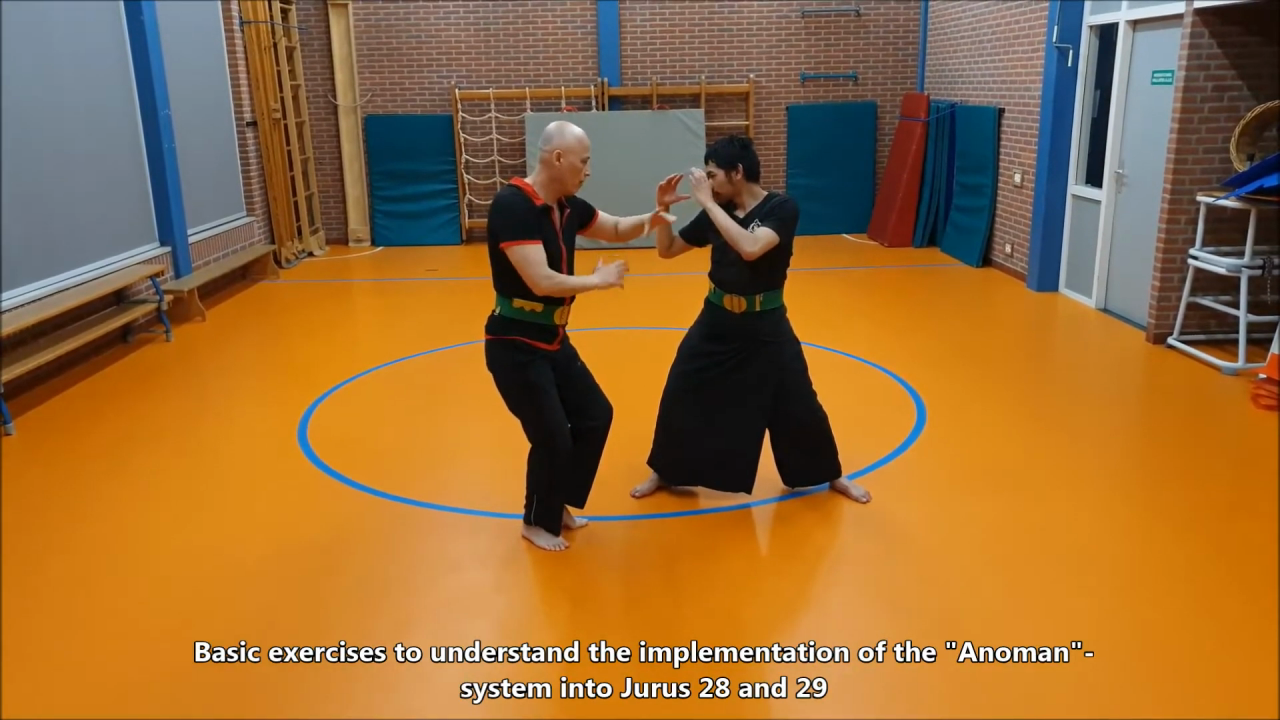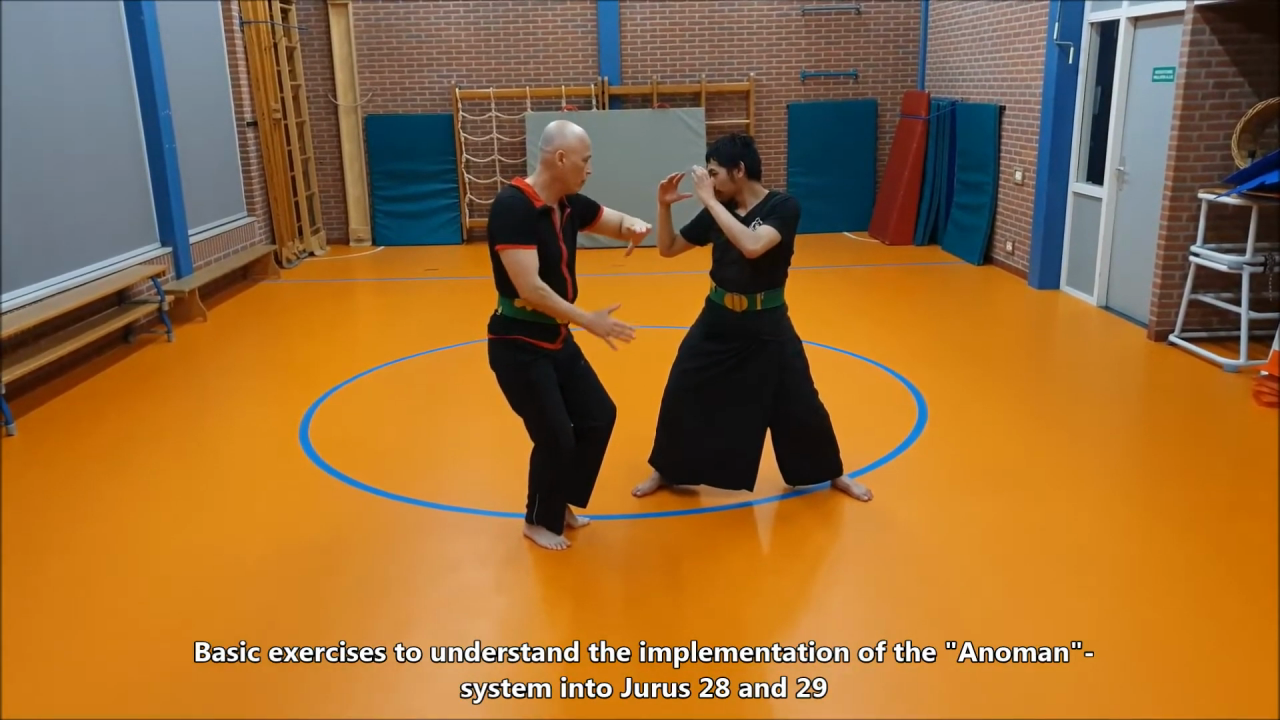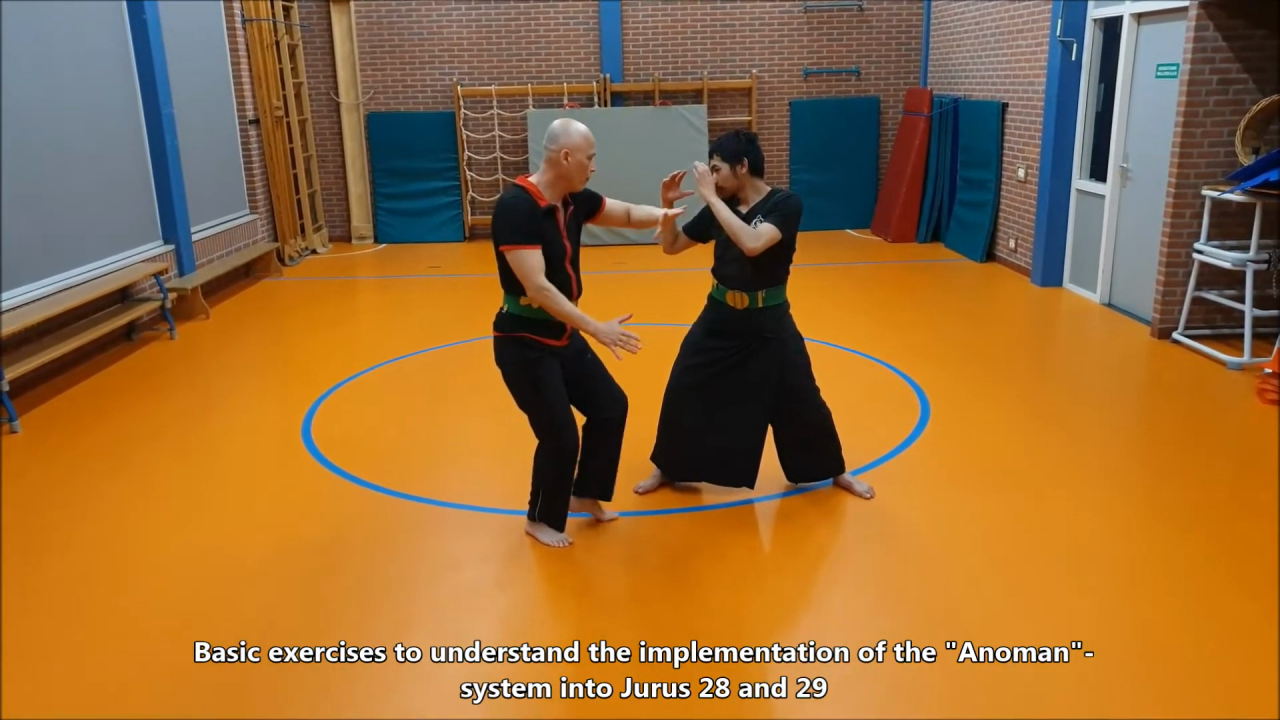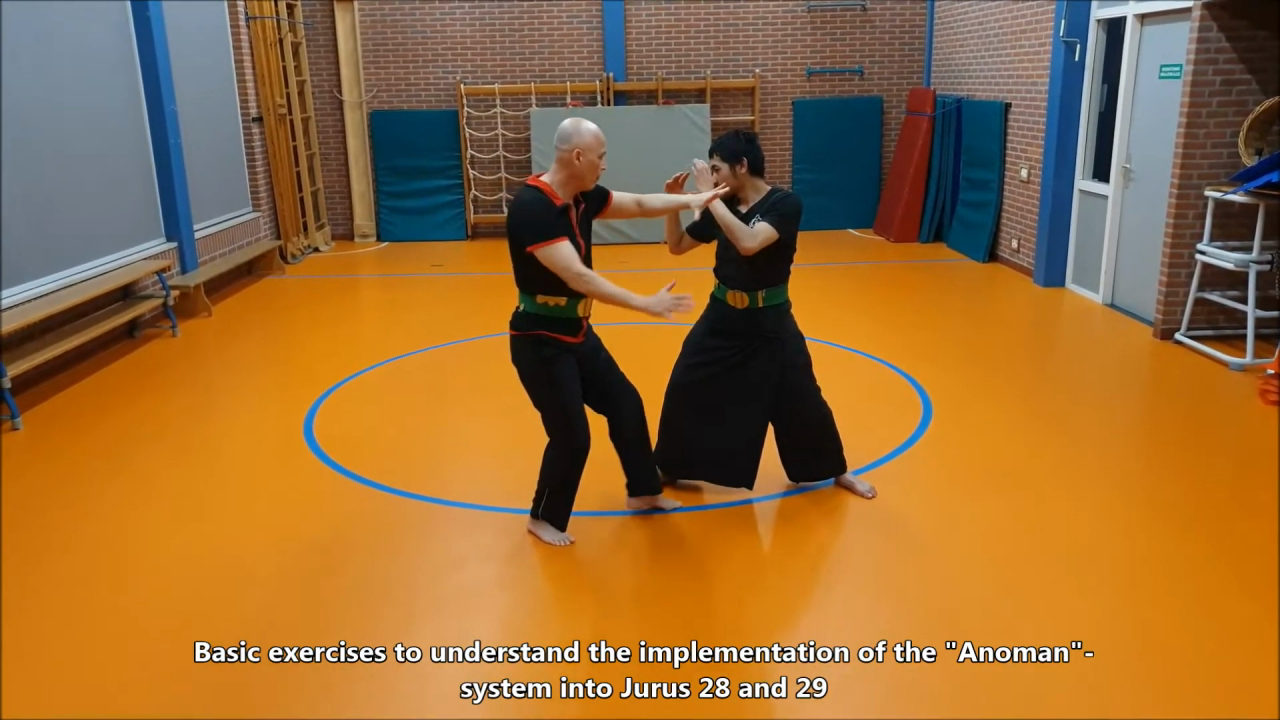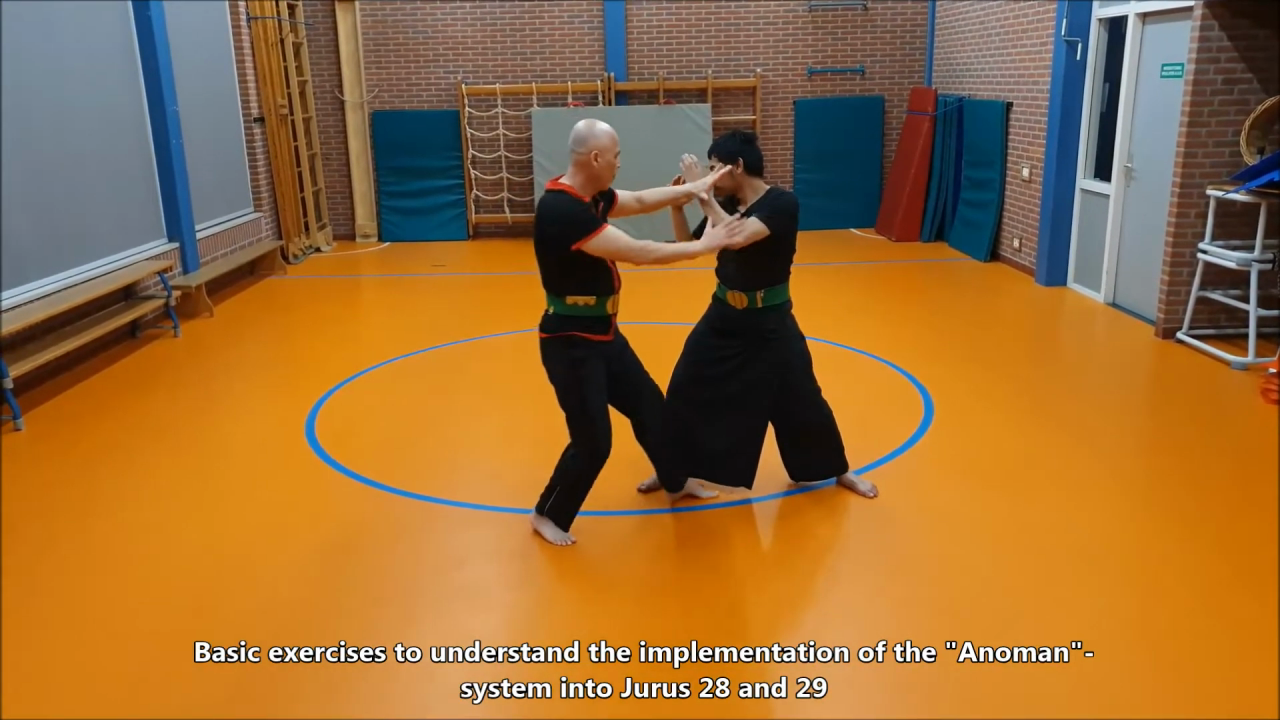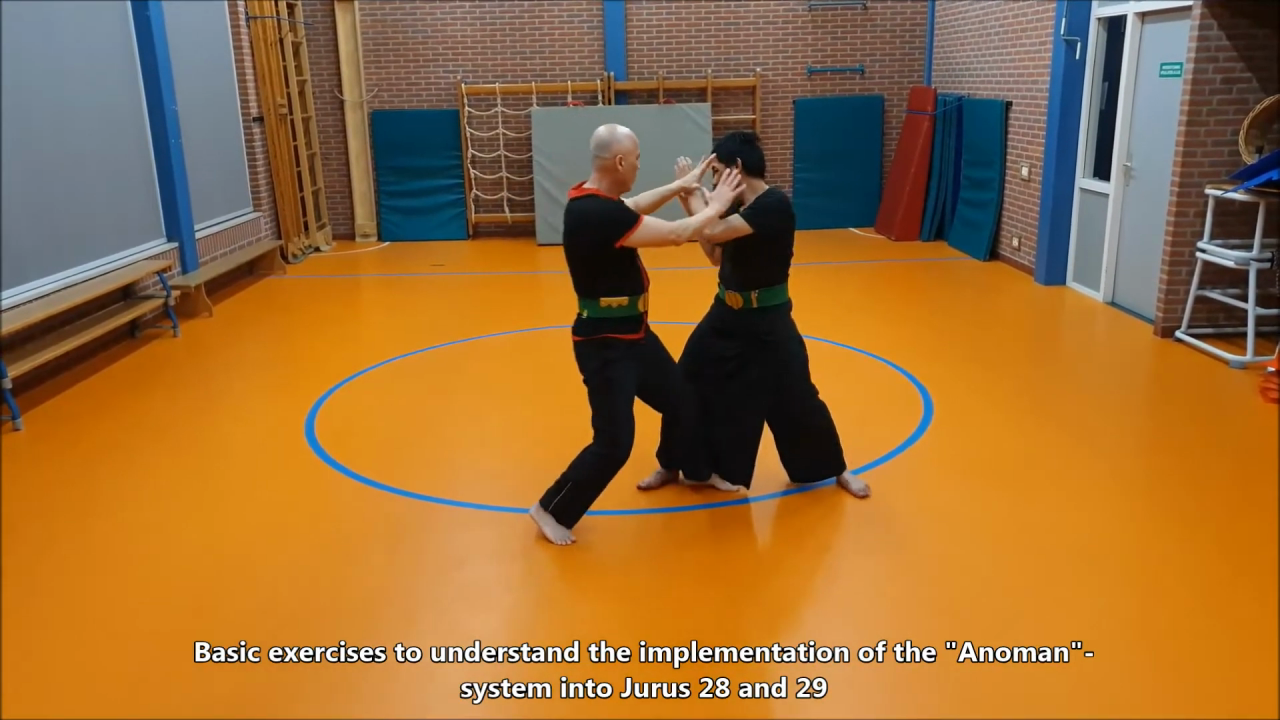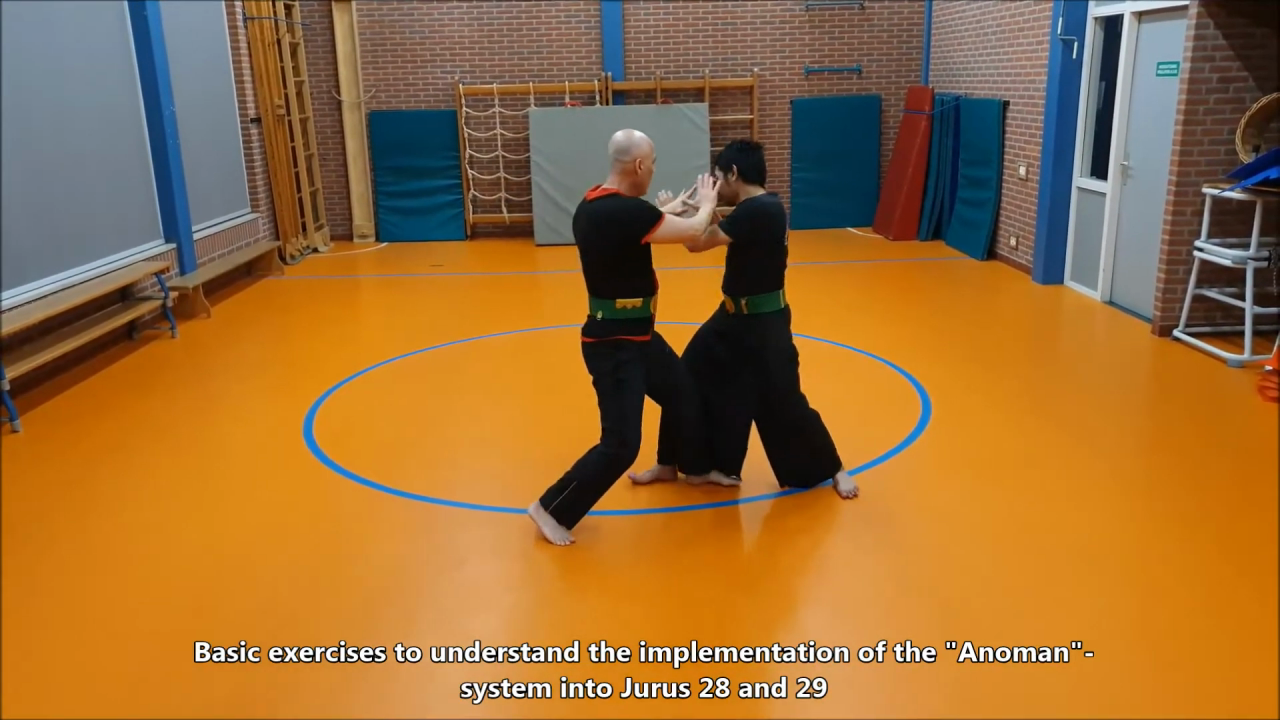
dt=0.3s
person 1, frame 1
left shoulder: (567, 205)
right shoulder: (511, 205)
left elbow: (616, 229)
right elbow: (541, 281)
left wrist: (647, 220)
right wrist: (598, 280)
left hip: (553, 339)
right hip: (516, 344)
left knee: (595, 416)
right knee: (552, 437)
left ankle: (559, 505)
right ankle: (538, 521)
person 1, frame 2
left shoulder: (570, 204)
right shoulder: (512, 207)
left elbow: (617, 223)
right elbow: (529, 288)
left wrist: (635, 226)
right wrist: (590, 320)
left hip: (556, 337)
right hip: (518, 344)
left knee: (599, 416)
right knee: (555, 437)
left ankle: (561, 502)
right ankle: (540, 521)
person 1, frame 3
left shoulder: (573, 200)
right shoulder: (515, 207)
left elbow: (626, 213)
right elbow: (538, 288)
left wrist: (658, 214)
right wrist: (597, 329)
left hip: (562, 333)
right hip: (523, 341)
left knee: (610, 406)
right knee: (560, 435)
left ankle: (586, 494)
right ankle: (542, 519)
person 1, frame 4
left shoulder: (581, 195)
right shoulder: (531, 206)
left elbow: (639, 204)
right elbow: (577, 277)
left wrist: (688, 200)
right wrist: (648, 303)
left hip: (576, 332)
right hip: (540, 340)
left knee: (624, 404)
right knee: (571, 436)
left ankle: (643, 491)
right ankle: (545, 518)
person 1, frame 5
left shoulder: (589, 196)
right shoulder: (560, 210)
left elbow: (639, 201)
right elbow: (634, 252)
left wrist: (691, 189)
right wrist: (700, 247)
left hip: (602, 333)
right hip: (571, 341)
left knee: (649, 405)
right knee: (592, 439)
left ankle: (677, 482)
right ankle: (549, 515)
person 1, frame 6
left shoulder: (594, 201)
right shoulder: (595, 213)
left elbow: (632, 211)
right elbow: (676, 235)
left wrist: (680, 186)
right wrist: (716, 205)
left hip: (631, 333)
right hip: (604, 342)
left knee: (679, 398)
right knee: (614, 442)
left ankle: (696, 470)
right ankle: (552, 510)
person 1, frame 7
left shoulder: (595, 206)
right shoulder: (624, 210)
right elbow: (692, 231)
left wrist: (671, 209)
right wrist: (706, 205)
left hip: (633, 334)
right hip: (615, 343)
left knee: (684, 395)
right knee: (620, 444)
left ankle: (697, 467)
right ankle: (552, 509)
person 2, frame 1
left shoulder: (782, 208)
right shoulder: (717, 211)
left elbow: (750, 248)
right elbow: (667, 250)
left wrist: (707, 202)
right wrist: (663, 207)
left hip: (765, 326)
right hip: (716, 322)
left knee: (799, 406)
right knee: (679, 398)
left ankle: (832, 475)
right ankle: (663, 472)
person 2, frame 2
left shoulder: (783, 207)
right shoulder: (718, 210)
left elbow: (752, 246)
right elbow: (668, 248)
left wrist: (709, 200)
right wrist: (664, 206)
left hip: (766, 325)
right hip: (717, 320)
left knee: (799, 404)
right knee: (680, 397)
left ankle: (833, 474)
right ankle: (665, 472)
person 2, frame 3
left shoulder: (785, 204)
right shoulder: (721, 207)
left elbow: (752, 243)
right elbow: (671, 246)
left wrist: (710, 197)
right wrist: (667, 204)
left hip: (768, 322)
right hip: (719, 317)
left knee: (801, 400)
right knee: (682, 393)
left ankle: (836, 471)
right ankle: (667, 469)
person 2, frame 4
left shoulder: (785, 204)
right shoulder: (722, 206)
left elbow: (749, 243)
right elbow: (676, 246)
left wrist: (709, 196)
left hip: (769, 320)
right hip: (722, 316)
left knee: (801, 401)
right knee: (684, 391)
left ankle: (838, 471)
right ankle: (669, 468)
person 2, frame 5
left shoulder: (782, 203)
right shoulder: (727, 206)
left elbow: (737, 238)
left wrist: (701, 191)
right wrist: (677, 206)
left hip: (770, 320)
right hip: (723, 315)
left knee: (801, 400)
right knee: (684, 390)
left ankle: (839, 470)
right ankle: (670, 468)
person 2, frame 6
left shoulder: (775, 204)
right shoulder: (741, 207)
left elbow: (712, 233)
right elbow: (715, 254)
left wrist: (689, 189)
right wrist: (692, 204)
left hip: (767, 320)
right hip: (726, 314)
left knee: (795, 400)
left ankle: (838, 469)
right ankle: (671, 468)
person 2, frame 7
left shoulder: (760, 211)
right shoulder: (755, 209)
left elbow: (697, 243)
left hip: (763, 325)
right hip: (733, 317)
left knee: (784, 406)
left ankle: (833, 469)
right ankle: (667, 464)
